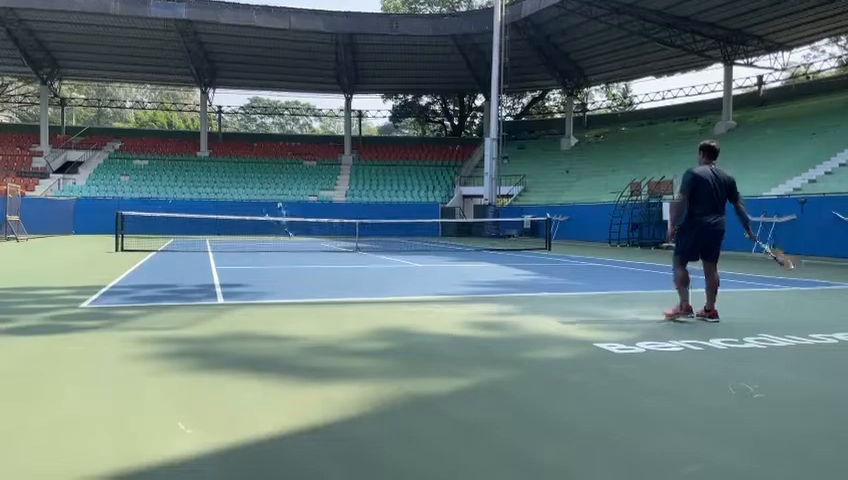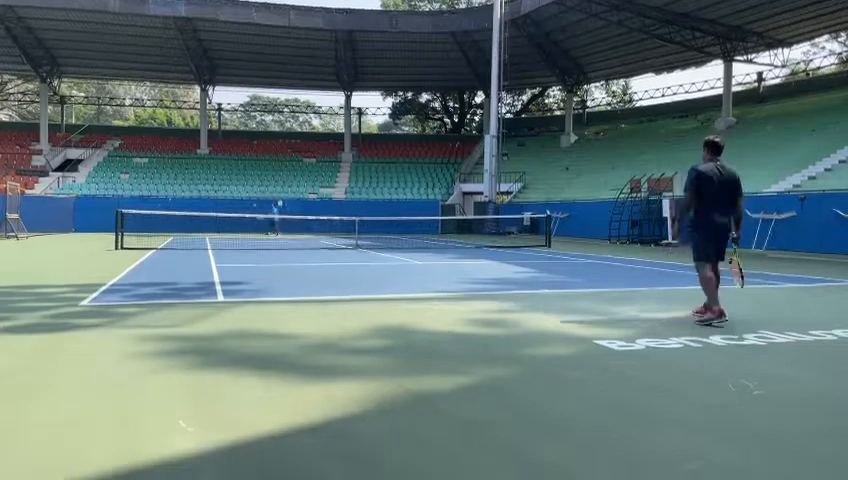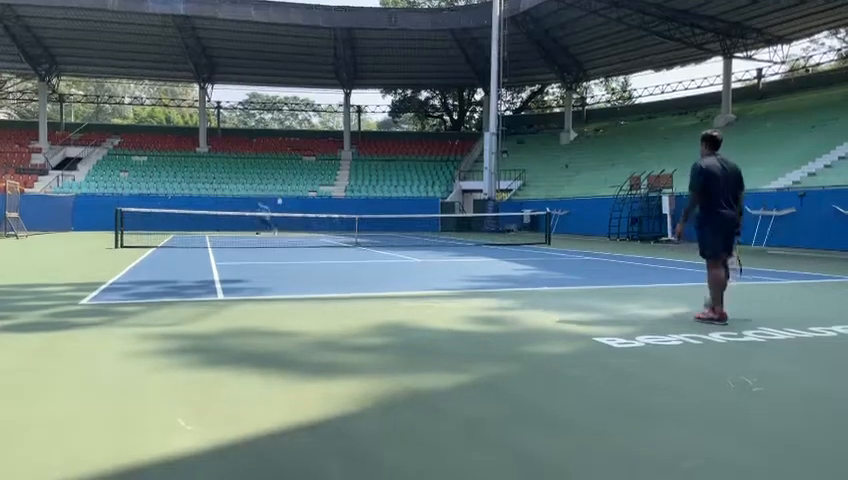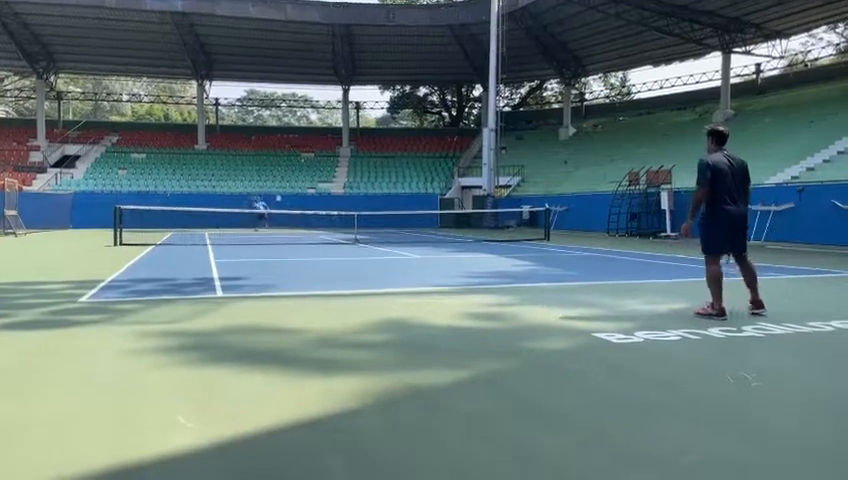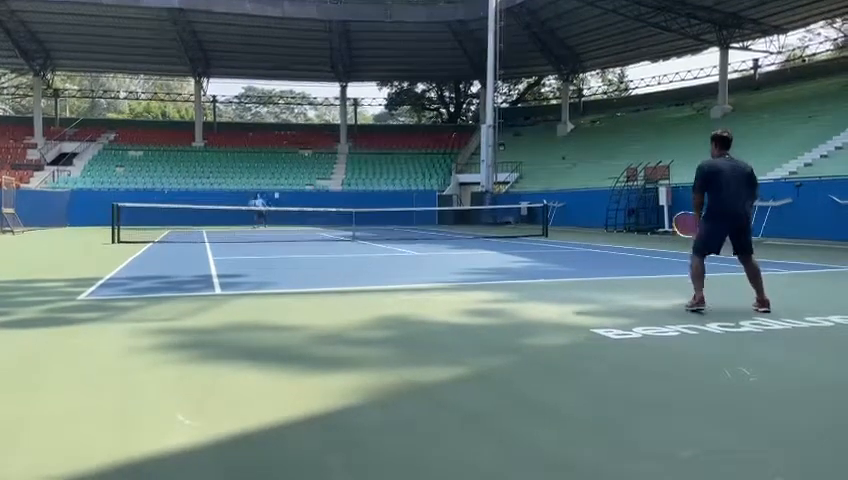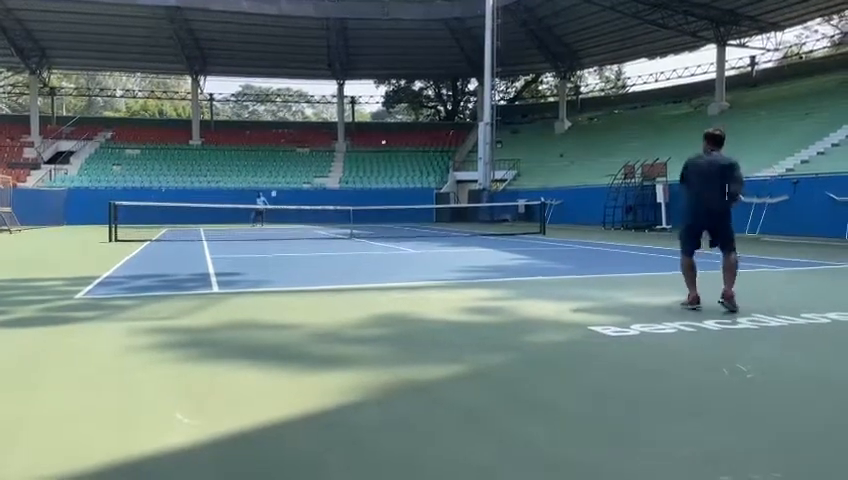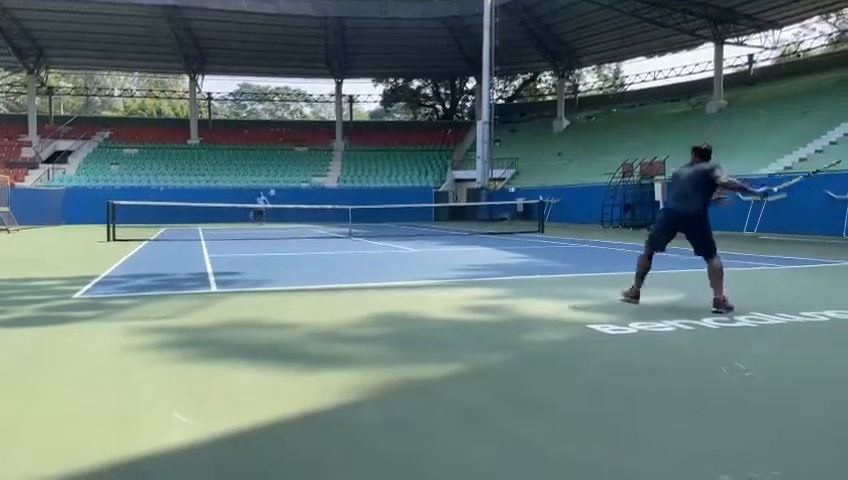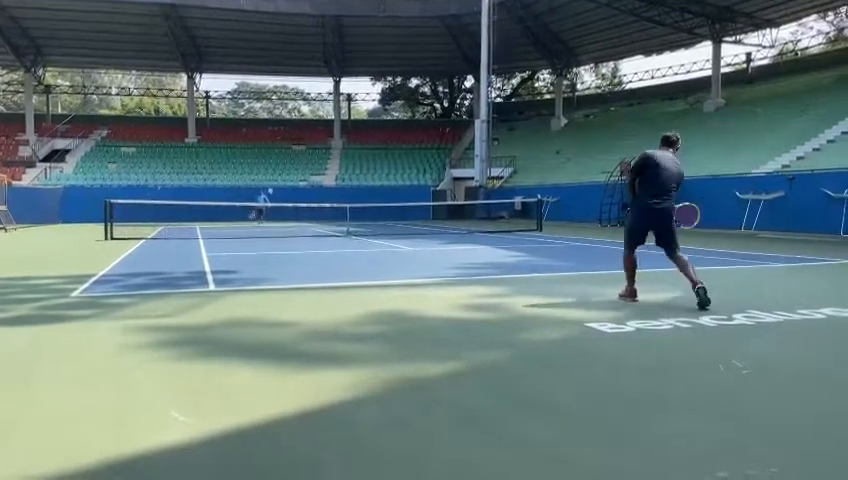
dt=0.3s
person 1, frame 1
left shoulder: (692, 174)
right shoulder: (727, 178)
left elbow: (682, 201)
right elbow: (738, 206)
left wrist: (673, 224)
right wrist: (748, 228)
left hip: (694, 226)
right hip: (717, 228)
left knee: (679, 263)
right knee: (710, 268)
left ankle: (684, 305)
right ankle: (710, 309)
person 1, frame 2
left shoulder: (698, 171)
right shoulder: (732, 174)
left elbow: (688, 200)
right elbow: (738, 205)
left wrist: (679, 220)
right wrist: (736, 229)
left hip: (702, 225)
right hip: (723, 226)
left knee: (703, 266)
right knee: (713, 265)
left ankle: (715, 309)
right ankle: (710, 306)
person 1, frame 3
left shoulder: (701, 166)
right shoulder: (733, 167)
left elbow: (694, 197)
right elbow: (740, 196)
left wrist: (682, 222)
right wrist: (738, 220)
left hip: (711, 221)
right hip: (731, 220)
left knee: (714, 264)
right knee: (723, 262)
left ankle: (717, 311)
right ankle: (716, 303)
person 1, frame 4
left shoulder: (707, 162)
right shoulder: (741, 162)
left elbow: (702, 193)
right elbow: (747, 191)
left wrist: (690, 219)
left hip: (716, 217)
right hip: (738, 216)
left knee: (712, 260)
right knee: (742, 258)
left ankle: (717, 307)
right ankle: (756, 301)
person 1, frame 5
left shoulder: (705, 167)
right shoulder: (745, 167)
left elbow: (698, 197)
right elbow: (754, 195)
left wrist: (698, 217)
left hip: (715, 218)
right hip: (741, 218)
left knee: (697, 256)
right knee: (747, 258)
left ankle: (698, 297)
right ankle: (762, 300)
person 1, frame 6
left shoulder: (690, 163)
right shoulder: (730, 163)
left elbow: (684, 186)
right elbow: (736, 190)
right wrist: (727, 202)
left hip: (693, 212)
right hip: (720, 213)
left knee: (687, 254)
right knee: (729, 252)
left ankle: (693, 296)
right ankle: (728, 293)
person 1, frame 7
left shoulder: (678, 172)
right shoulder: (712, 168)
right elbow: (724, 182)
right wrist: (752, 191)
left hip: (670, 213)
right hip: (696, 216)
left knee: (649, 251)
right knee: (712, 258)
left ankle: (634, 291)
right ankle: (719, 298)
person 1, frame 8
left shoulder: (649, 156)
right shoulder: (678, 168)
left elbow: (630, 178)
left wrist: (636, 196)
left hip: (642, 208)
right hip: (665, 211)
left knee: (629, 248)
right knee: (674, 253)
left ankle: (630, 290)
right ankle: (697, 284)
